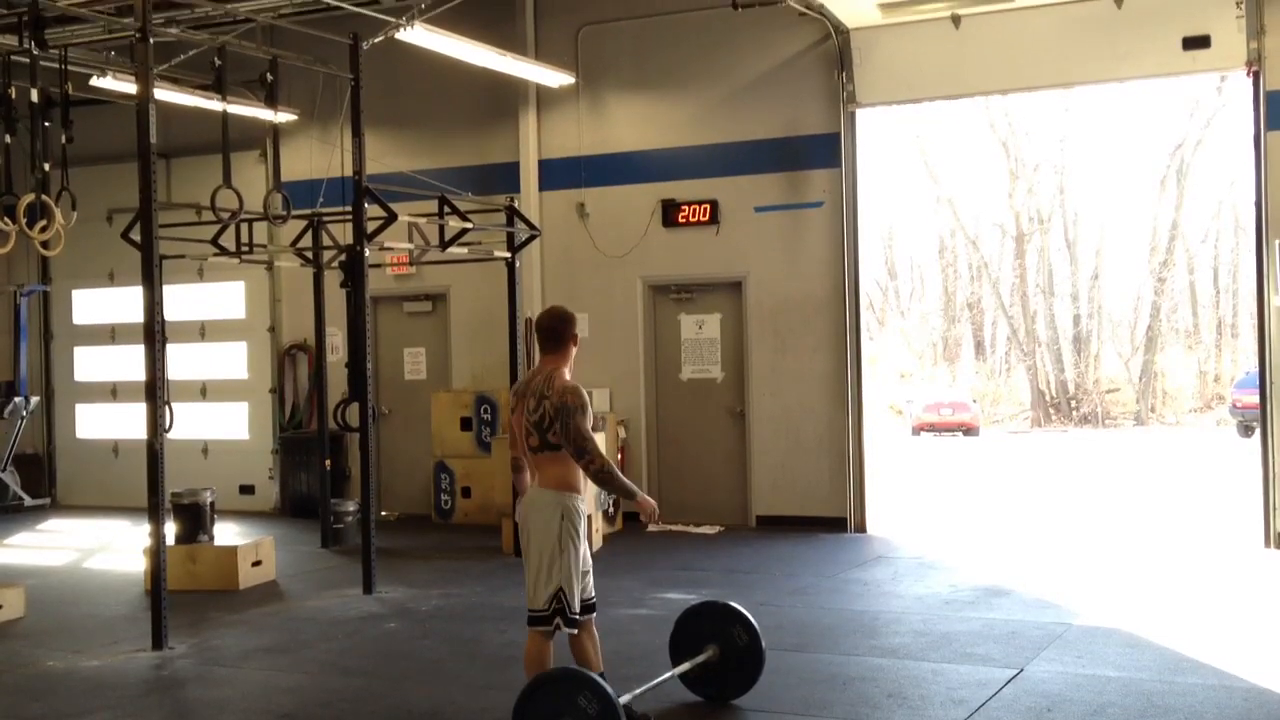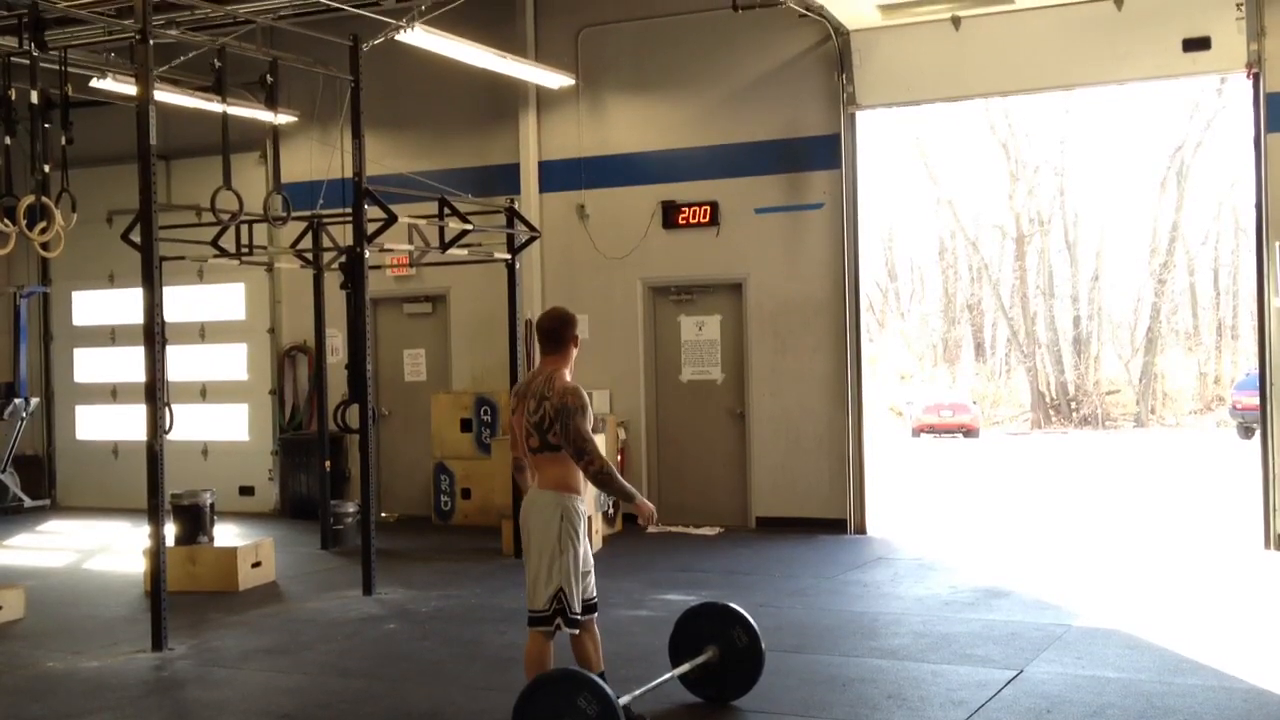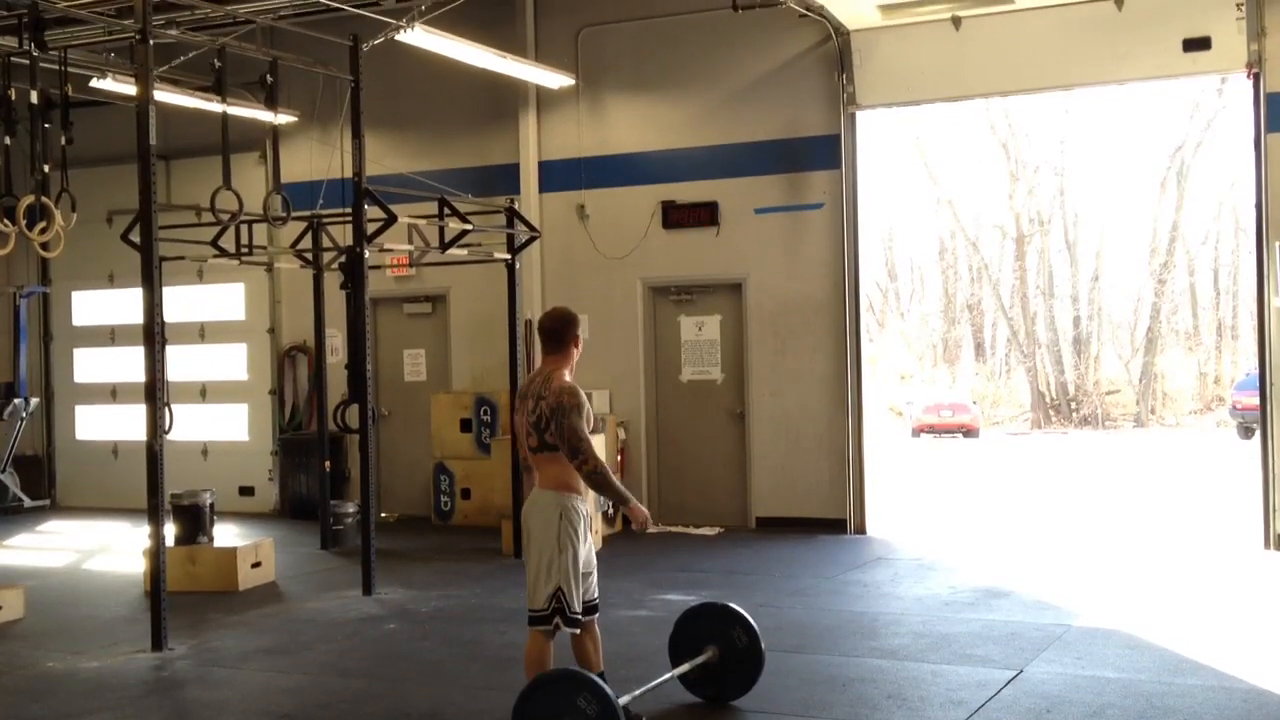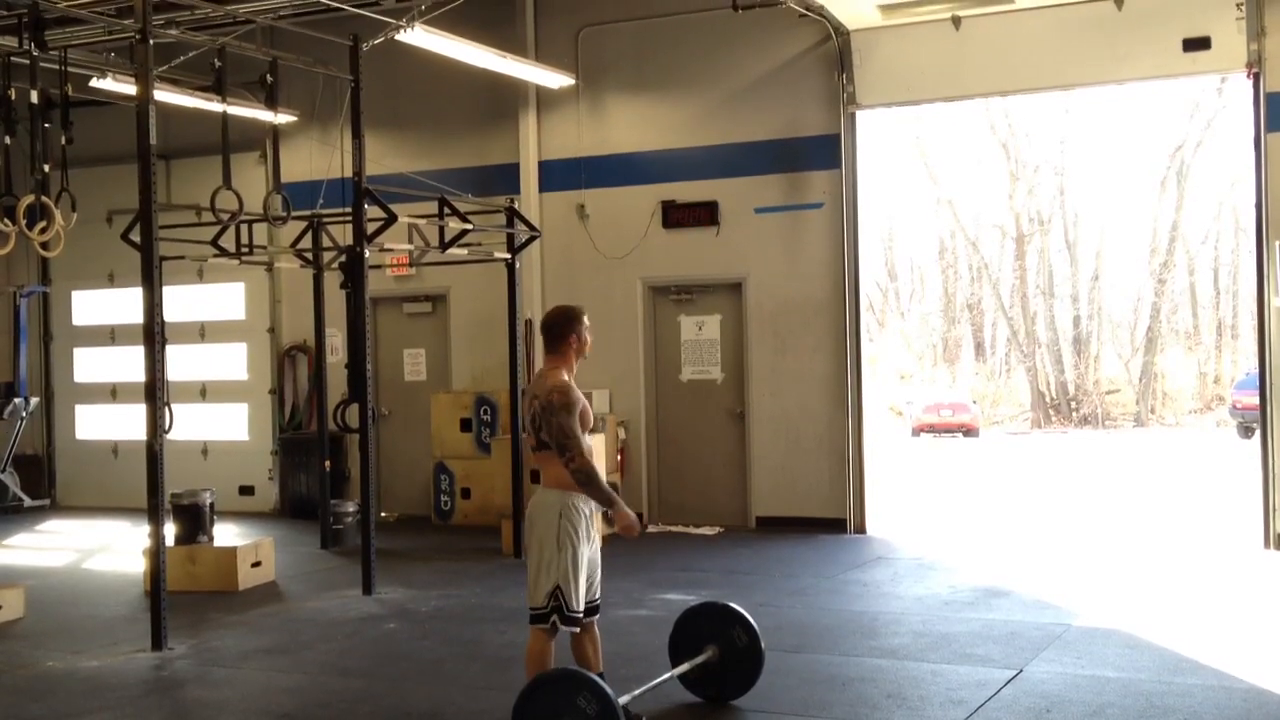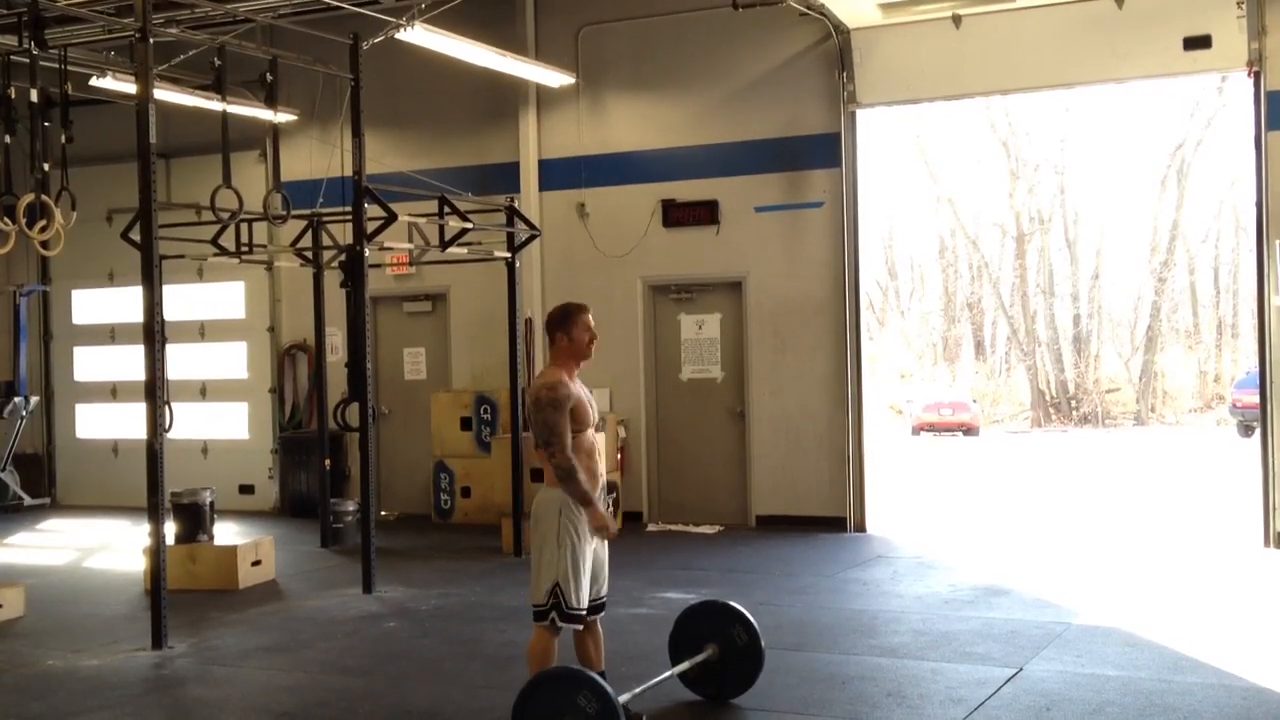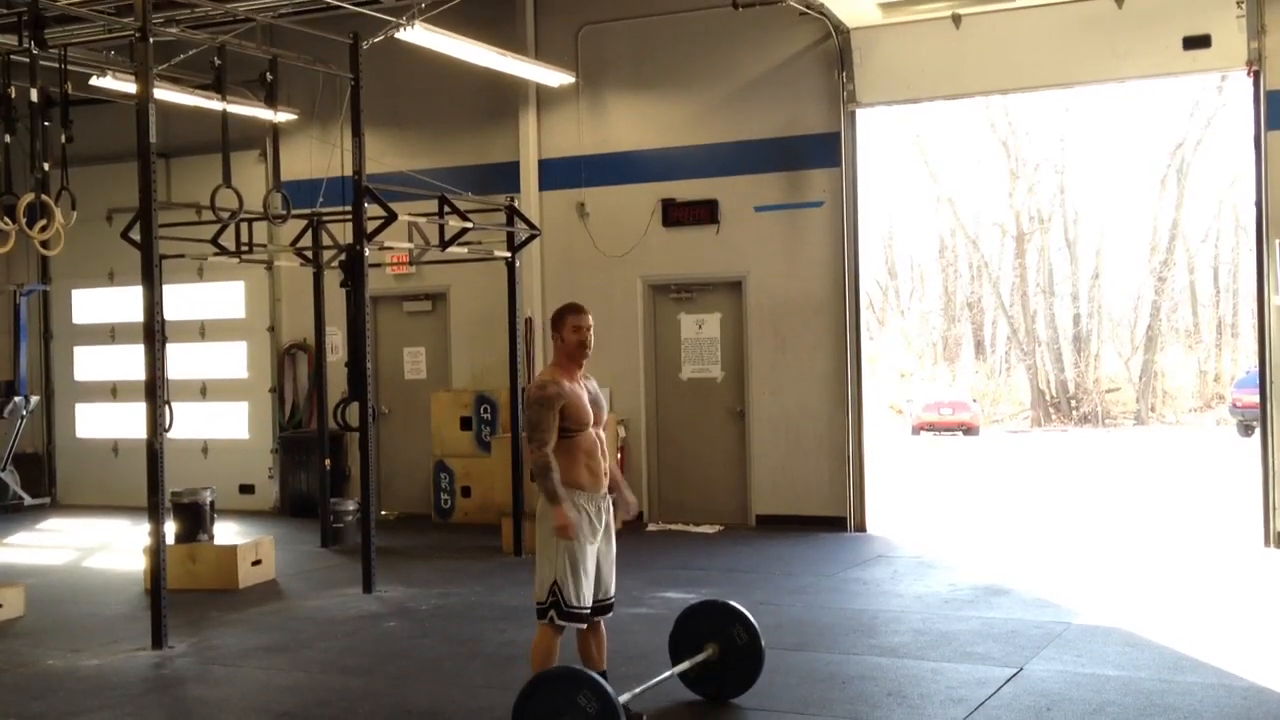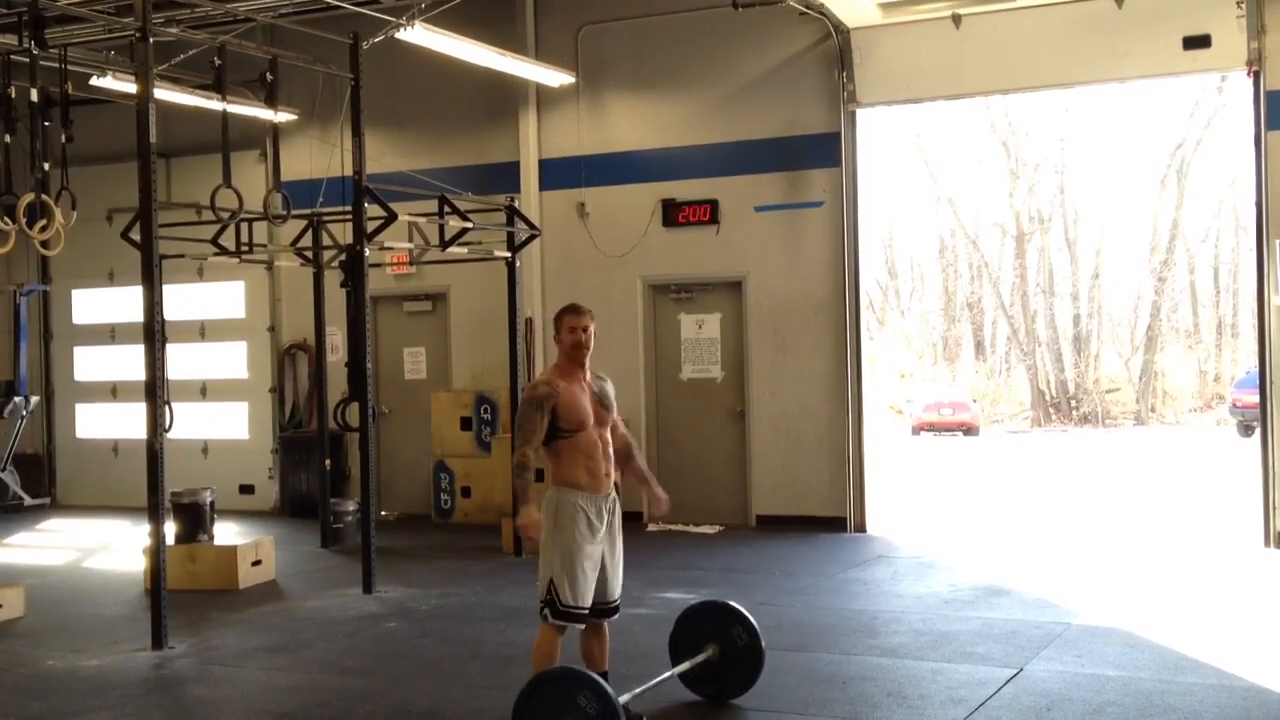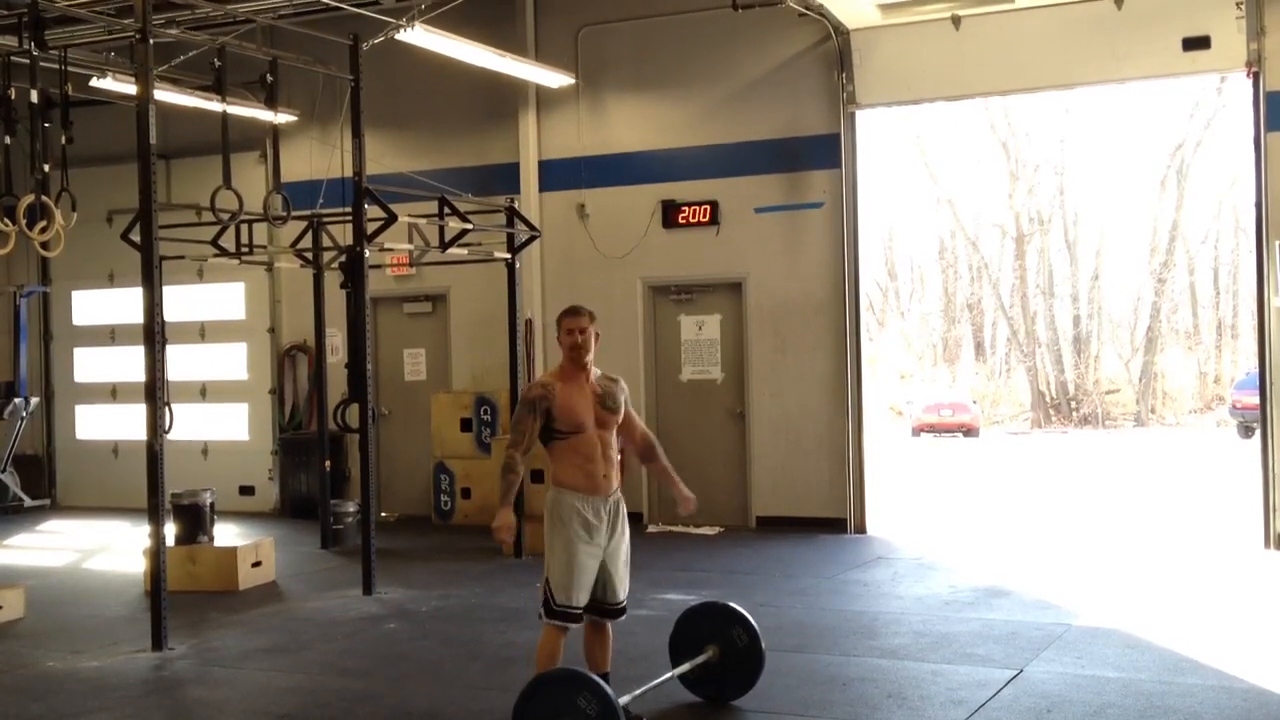
dt=0.1s
person 1, frame 1
left shoulder: (524, 388)
right shoulder: (566, 392)
left elbow: (517, 455)
right elbow: (590, 460)
left wrist: (524, 497)
right wrist: (638, 497)
left hip: (548, 502)
right hip: (558, 507)
left knee: (582, 612)
right knee: (547, 619)
person 1, frame 2
left shoulder: (525, 388)
right shoulder: (567, 393)
left elbow: (519, 456)
right elbow: (590, 461)
left wrist: (531, 495)
right wrist: (636, 499)
left hip: (546, 502)
right hip: (559, 508)
left knee: (583, 613)
right knee: (547, 620)
person 1, frame 3
left shoulder: (532, 386)
right shoulder: (564, 392)
left elbow: (528, 454)
right elbow: (586, 462)
right wrist: (630, 503)
left hip: (568, 507)
right hip: (558, 509)
left knee: (585, 613)
right knee: (549, 620)
person 1, frame 4
left shoulder: (546, 384)
right shoulder: (560, 390)
right elbow: (576, 461)
right wrist: (617, 507)
left hip: (576, 507)
right hip: (562, 508)
left knee: (585, 614)
right knee: (550, 619)
person 1, frame 5
left shoulder: (575, 383)
right shoulder: (551, 388)
right elbow: (559, 456)
right wrist: (592, 507)
left hip: (587, 506)
right hip: (565, 510)
left knee: (590, 611)
right knee: (554, 617)
person 1, frame 6
left shoulder: (588, 383)
right shoulder: (547, 388)
right elbow: (540, 453)
left wrist: (621, 490)
right wrist: (557, 506)
left hip: (598, 505)
right hip: (569, 509)
left knee: (595, 611)
right knee: (557, 616)
person 1, frame 7
left shoulder: (602, 385)
right shoulder: (545, 390)
left elbow: (621, 441)
right elbow: (524, 452)
left wrist: (651, 486)
right wrist: (527, 506)
left hip: (608, 506)
right hip: (570, 507)
left knee: (599, 612)
right knee: (559, 617)
person 1, frame 8
left shoulder: (614, 386)
right shoulder: (542, 392)
left elbow: (642, 440)
right elbow: (516, 452)
left wrist: (677, 486)
right wrist: (506, 507)
left hip: (613, 507)
right hip: (571, 508)
left knee: (604, 613)
right knee: (560, 617)
